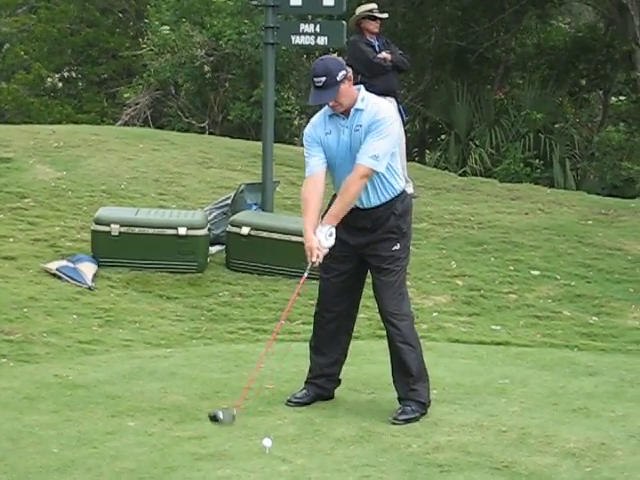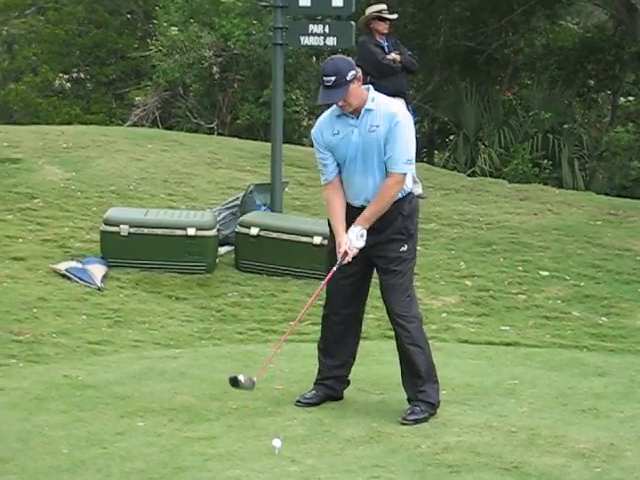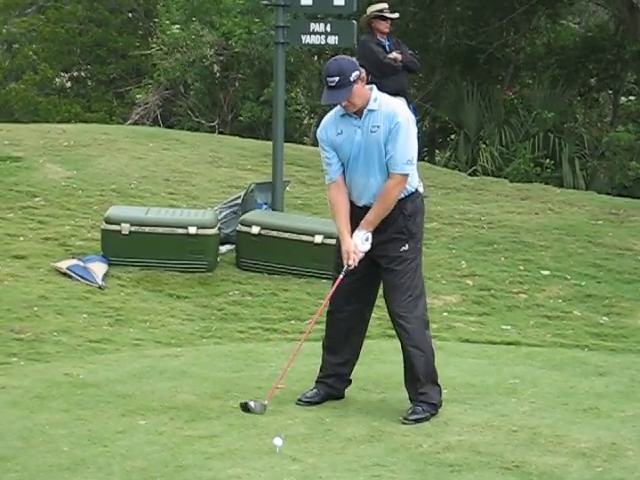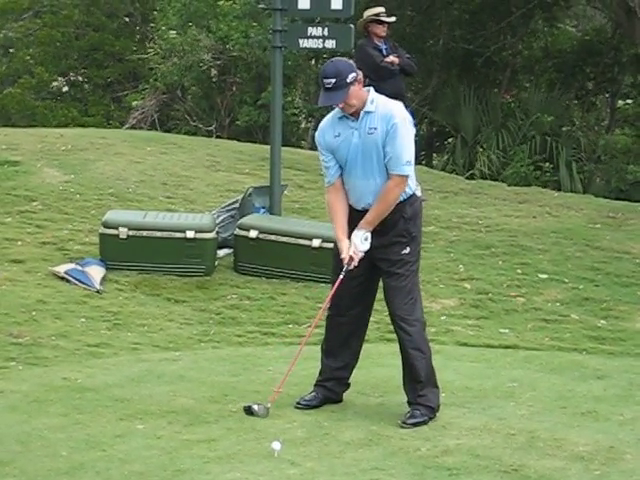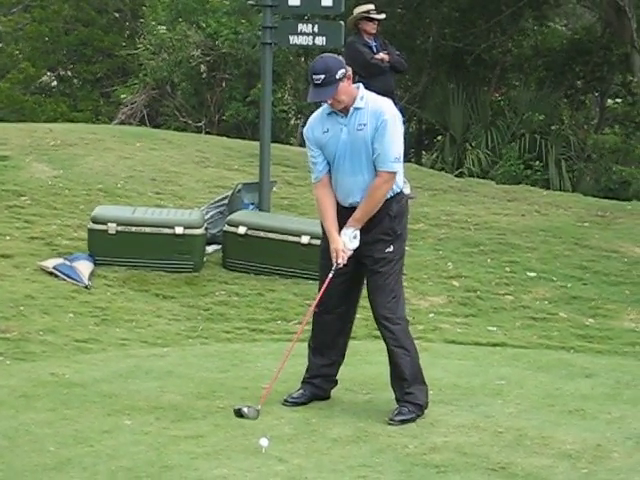
dt=0.4s
person 1, frame 1
left shoulder: (381, 114)
right shoulder: (317, 127)
left elbow: (362, 176)
right elbow: (314, 181)
left wrist: (328, 223)
right wrist: (310, 231)
left hip: (387, 216)
right hip: (345, 218)
left knee: (393, 307)
right knee: (331, 305)
left ankle: (415, 394)
right ankle: (321, 382)
person 1, frame 2
left shoulder: (393, 114)
right shoulder: (323, 127)
left elbow: (397, 178)
right elbow: (332, 185)
left wrist: (361, 227)
right wrist: (341, 234)
left hip: (393, 218)
right hip: (350, 216)
left knee: (401, 307)
right knee: (339, 307)
left ankle: (424, 395)
right ankle: (330, 382)
person 1, frame 3
left shoulder: (396, 114)
right shoulder: (329, 126)
left elbow: (398, 179)
right elbow: (337, 185)
left wrist: (365, 230)
right wrist: (346, 238)
left hip: (398, 215)
right hip: (357, 214)
left knee: (405, 307)
right knee: (344, 304)
left ankle: (426, 395)
right ankle: (332, 381)
person 1, frame 4
left shoulder: (393, 115)
right shoulder: (326, 129)
left elbow: (398, 179)
right elbow: (335, 187)
left wrist: (365, 230)
right wrist: (343, 240)
left hip: (397, 219)
right hip: (354, 219)
left knee: (405, 311)
right knee: (343, 308)
left ankle: (424, 398)
right ankle: (331, 384)
person 1, frame 5
left shoulder: (383, 112)
right shoulder: (315, 125)
left elbow: (386, 177)
right elbow: (322, 184)
left wrist: (354, 227)
right wrist: (334, 236)
left hip: (383, 217)
right hip: (340, 216)
left knee: (387, 308)
right knee: (329, 306)
left ankle: (412, 396)
right ankle: (318, 382)
person 2, frame 1
left shoulder: (384, 41)
right shoulder: (355, 43)
left elbow: (406, 63)
right elbow: (373, 66)
left wrist: (390, 58)
right wrist: (391, 63)
left hip: (390, 99)
left knee: (398, 143)
left ankle: (404, 185)
person 2, frame 2
left shoulder: (394, 42)
right shoulder: (364, 43)
left elbow: (414, 64)
right elbow: (382, 67)
left wrist: (399, 59)
right wrist: (401, 64)
left hip: (400, 100)
left ankle: (413, 184)
person 2, frame 3
left shoulder: (396, 43)
right shoulder: (366, 42)
left elbow: (416, 64)
right elbow: (383, 63)
left wrist: (400, 57)
right wrist: (401, 64)
left hip: (401, 99)
person 2, frame 4
left shoulder: (392, 46)
right shoulder: (363, 46)
left elbow: (412, 67)
right elbow: (381, 70)
left wrist: (397, 62)
right wrist: (398, 67)
person 2, frame 5
left shoulder: (382, 42)
right shoulder: (353, 43)
left elbow: (403, 64)
right elbow: (371, 66)
left wrist: (387, 58)
right wrist: (389, 64)
left hip: (389, 101)
left ankle: (400, 185)
